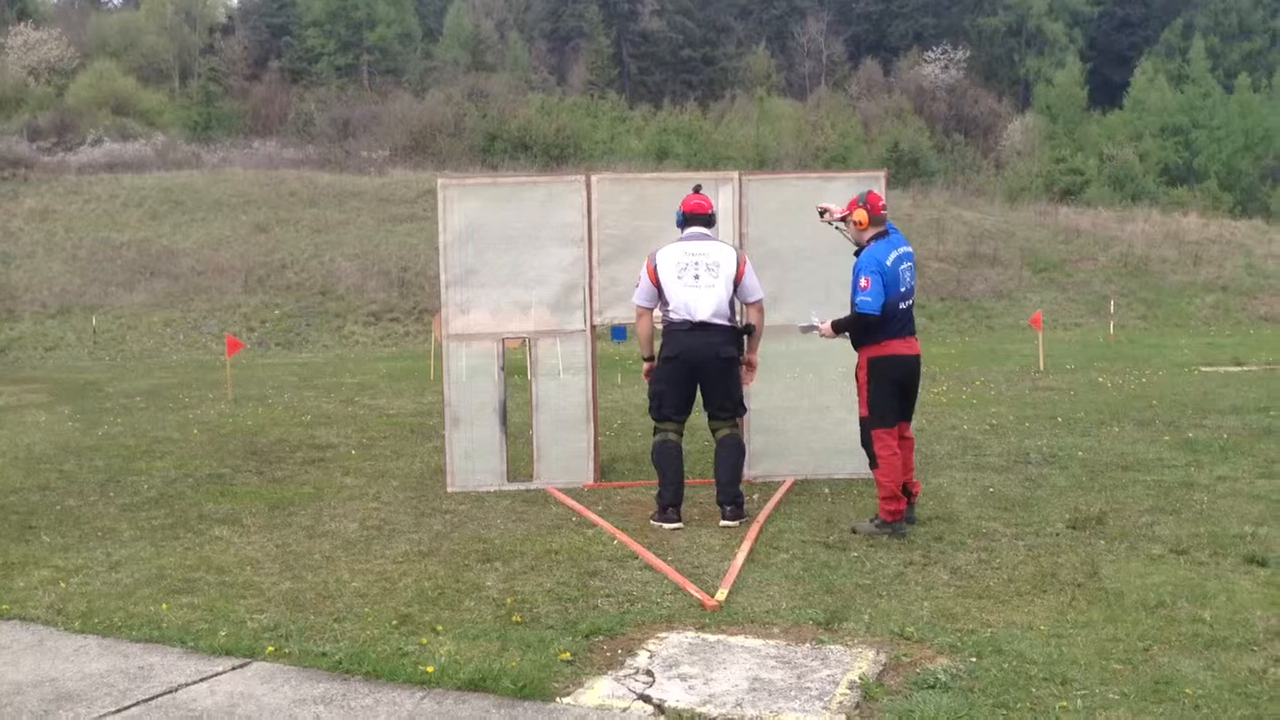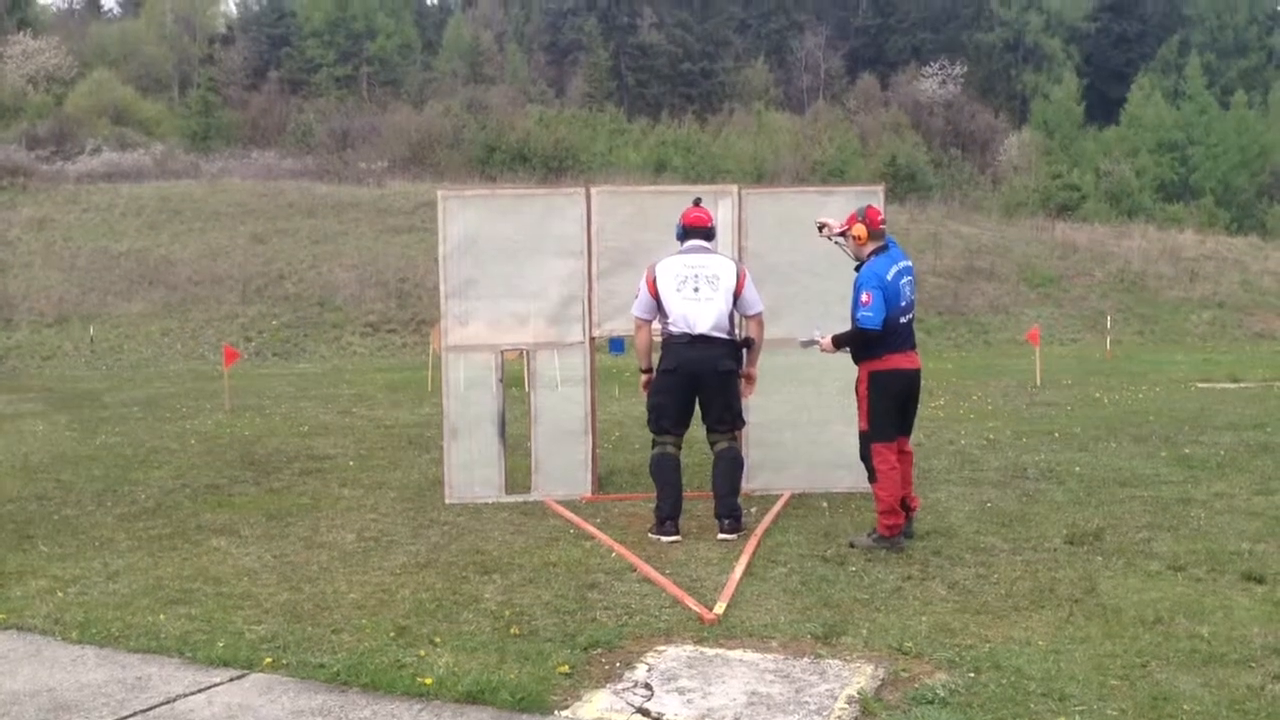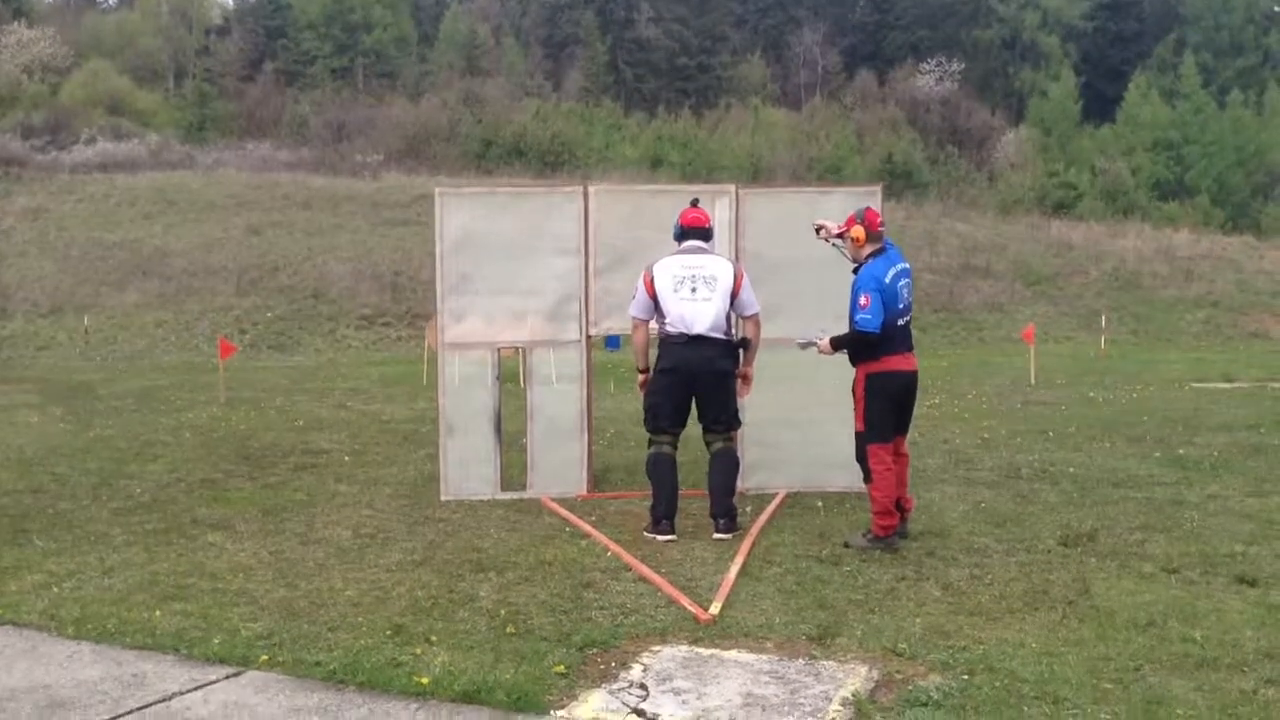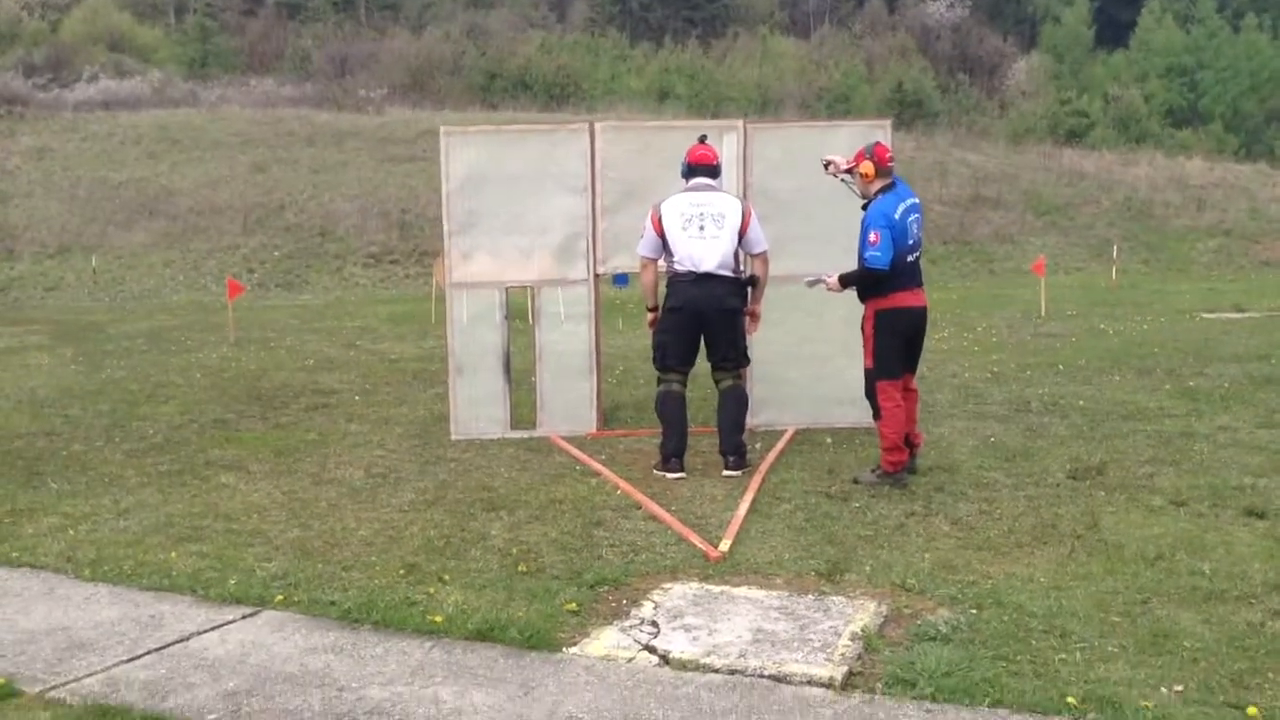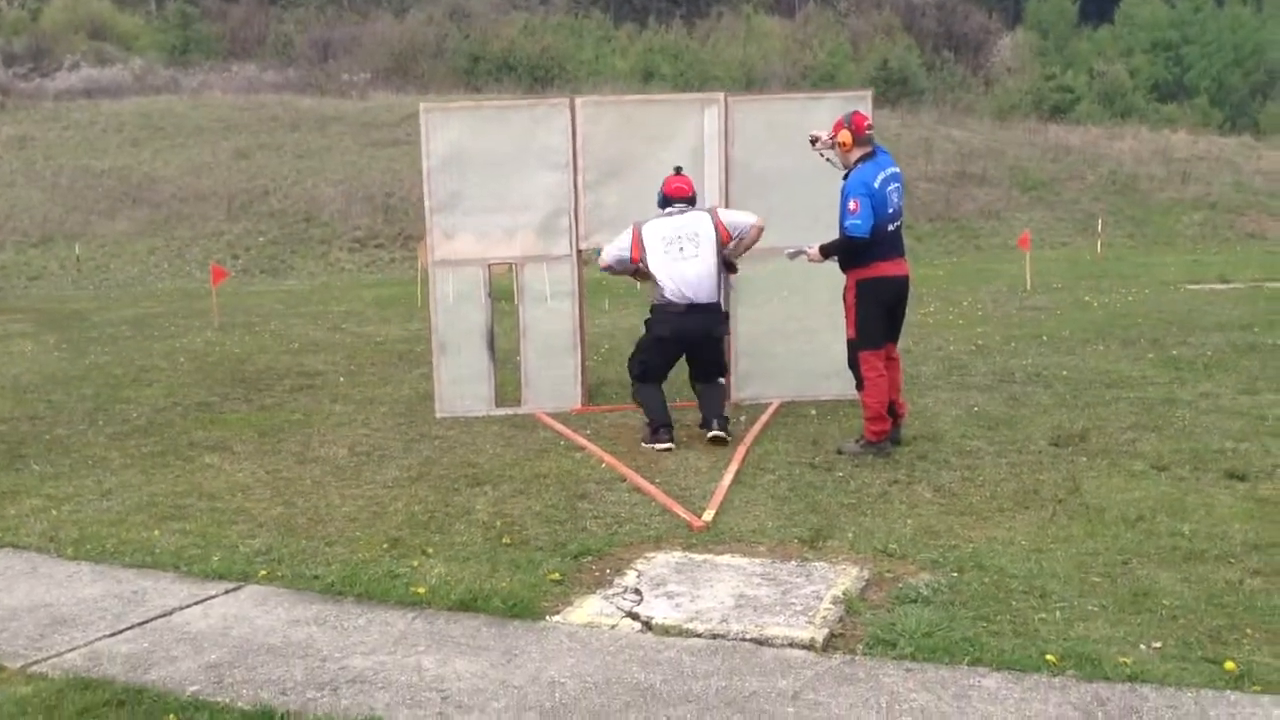
dt=0.7s
person 1, frame 1
left shoulder: (869, 259)
right shoulder: (899, 242)
left elbow: (866, 314)
right elbow: (882, 226)
left wrist: (835, 327)
right wrist: (841, 215)
left hip: (881, 359)
right hip: (908, 352)
left knee: (881, 437)
right knee: (901, 431)
left ankle: (891, 516)
right ankle: (907, 501)
person 1, frame 2
left shoulder: (870, 274)
right shoulder: (899, 255)
left elbow: (868, 329)
right elbow: (879, 242)
left wrist: (836, 342)
right wrist: (841, 229)
left hip: (881, 372)
right hip: (909, 366)
left knee: (880, 451)
right knee: (900, 445)
left ankle: (889, 530)
right ankle: (905, 516)
person 1, frame 3
left shoulder: (868, 277)
right shoulder: (896, 257)
left elbow: (867, 332)
right elbow: (877, 243)
left wrist: (834, 344)
right wrist: (838, 231)
left hip: (878, 375)
right hip: (905, 368)
left knee: (875, 452)
right knee: (895, 447)
left ankle: (883, 530)
right ankle: (900, 517)
person 1, frame 4
left shoulder: (878, 212)
right shoulder: (906, 193)
left elbow: (876, 269)
right elbow: (886, 179)
left wrist: (843, 280)
right wrist: (847, 166)
left hip: (888, 310)
right hip: (915, 304)
left knee: (885, 388)
right knee: (904, 383)
left ankle: (892, 466)
right ankle: (909, 451)
person 1, frame 5
left shoulder: (857, 182)
right shoulder: (888, 163)
left elbow: (856, 238)
right elbow: (873, 148)
left wrist: (823, 251)
right wrist: (831, 142)
left hip: (868, 280)
right hip: (897, 274)
left knee: (867, 359)
right knee: (887, 353)
left ankle: (876, 436)
right ankle: (894, 423)
person 2, frame 1
left shoulder: (659, 257)
right shoulder: (733, 255)
left elbow: (643, 312)
right elbow: (756, 307)
left wrist: (648, 357)
right wrist: (751, 352)
left hip: (677, 344)
right hip: (721, 344)
left knee: (668, 427)
right knee: (727, 425)
left ankle: (669, 510)
right ankle: (730, 507)
person 2, frame 2
left shoulder: (659, 269)
right shoulder: (733, 268)
left elbow: (642, 325)
right elbow: (755, 320)
left wrist: (646, 369)
right wrist: (751, 365)
left hip: (676, 356)
right hip: (720, 357)
left knee: (666, 439)
right knee: (725, 438)
left ankle: (667, 523)
right ankle: (728, 520)
person 2, frame 3
left shoulder: (656, 270)
right shoulder: (730, 269)
left elbow: (639, 324)
right elbow: (752, 321)
left wrist: (643, 368)
right wrist: (747, 364)
left hip: (673, 356)
right hip: (717, 356)
left knee: (663, 438)
right knee: (721, 438)
left ankle: (663, 522)
right ankle: (724, 519)
person 2, frame 4
left shoulder: (664, 208)
right shoulder: (738, 206)
left elbow: (647, 264)
right elbow: (760, 259)
left wrist: (652, 308)
right wrist: (755, 302)
left hip: (681, 294)
right hip: (725, 294)
left knee: (672, 376)
right knee: (730, 375)
left ankle: (672, 459)
right ankle: (733, 457)
person 2, frame 5
left shoulder: (643, 230)
right shoulder: (712, 219)
left elbow: (605, 261)
right elbow: (756, 225)
left wrist: (638, 271)
right wrist: (731, 255)
left hip: (667, 320)
right hip: (707, 317)
left knee: (645, 378)
right knee: (709, 378)
left ankle: (660, 429)
right ankle: (715, 421)
